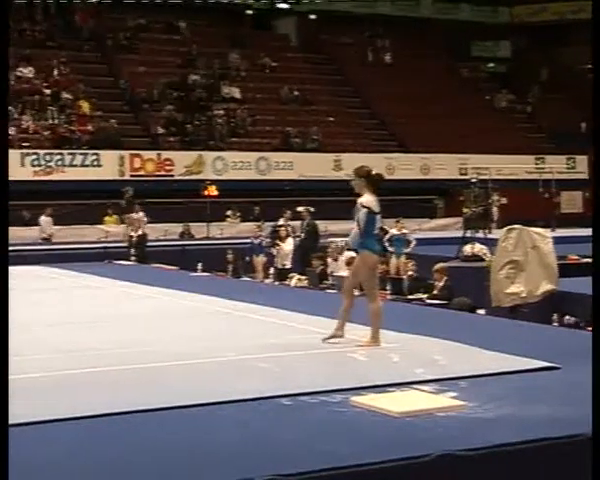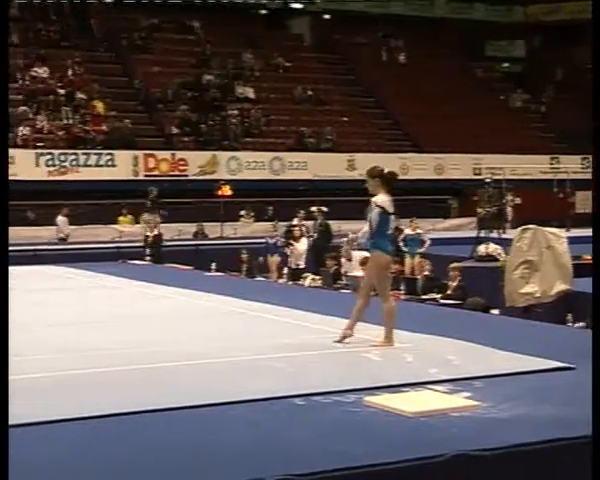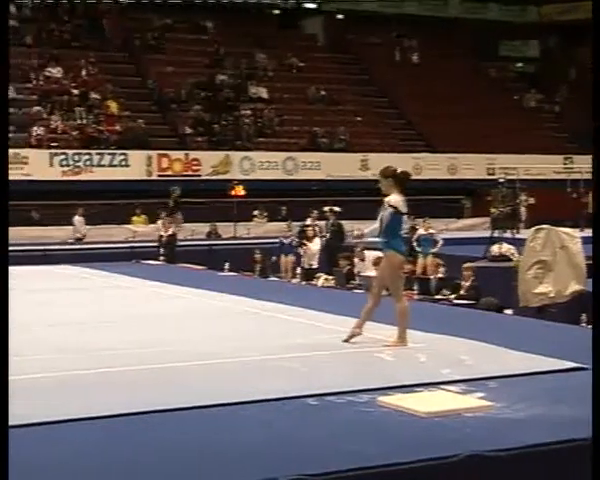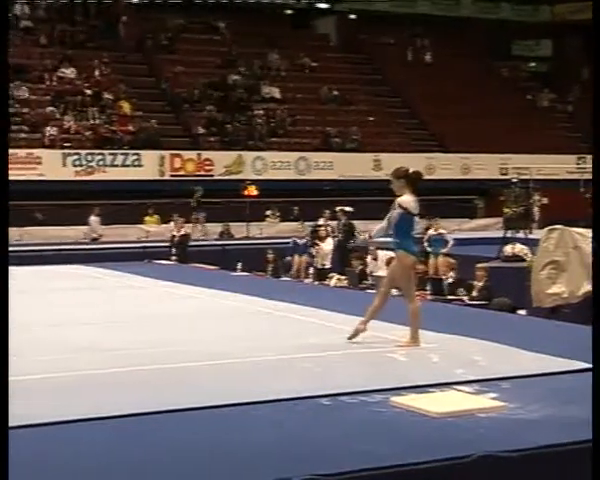
dt=0.2s
person 1, frame 1
left shoulder: (363, 201)
right shoulder: (372, 200)
left elbow: (358, 230)
right wrist: (348, 243)
left hip: (367, 251)
right hip: (368, 249)
left knee: (372, 295)
right knee: (347, 289)
left ankle: (375, 338)
right ankle: (339, 328)
person 1, frame 2
left shoulder: (377, 201)
right shoulder: (387, 200)
left elbow: (369, 228)
right wrist: (357, 238)
left hip: (380, 251)
right hip: (381, 249)
left knee: (385, 296)
right knee: (364, 291)
left ankle: (388, 338)
right ankle: (349, 328)
person 1, frame 3
left shoulder: (390, 200)
right shoulder: (400, 199)
left elbow: (379, 226)
left wrist: (361, 234)
right wrist: (364, 233)
left hip: (393, 251)
right hip: (394, 249)
left knee: (398, 296)
right knee: (375, 291)
left ankle: (401, 338)
right ankle: (358, 327)
person 1, frame 4
left shoulder: (401, 201)
right shoulder: (412, 200)
left elbow: (386, 224)
right wrist: (374, 235)
left hip: (404, 252)
right hip: (404, 250)
left knee: (410, 296)
right knee: (384, 290)
left ankle: (414, 338)
right ankle: (363, 324)
